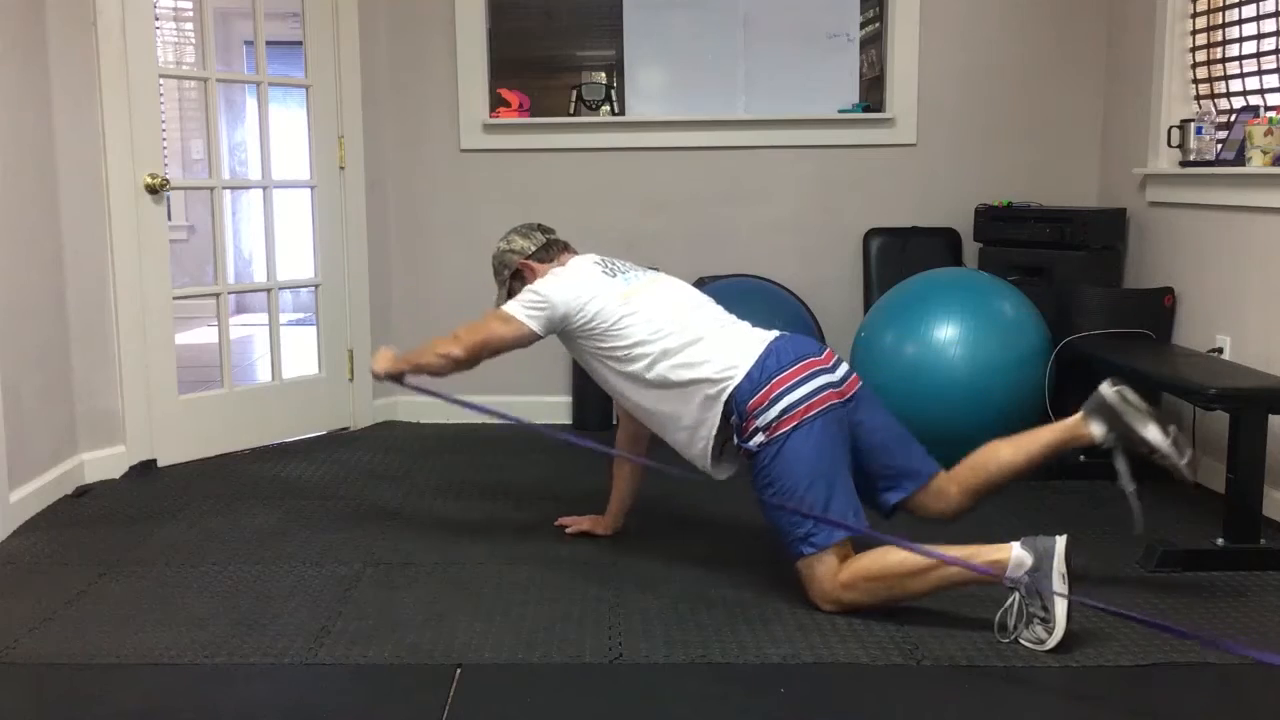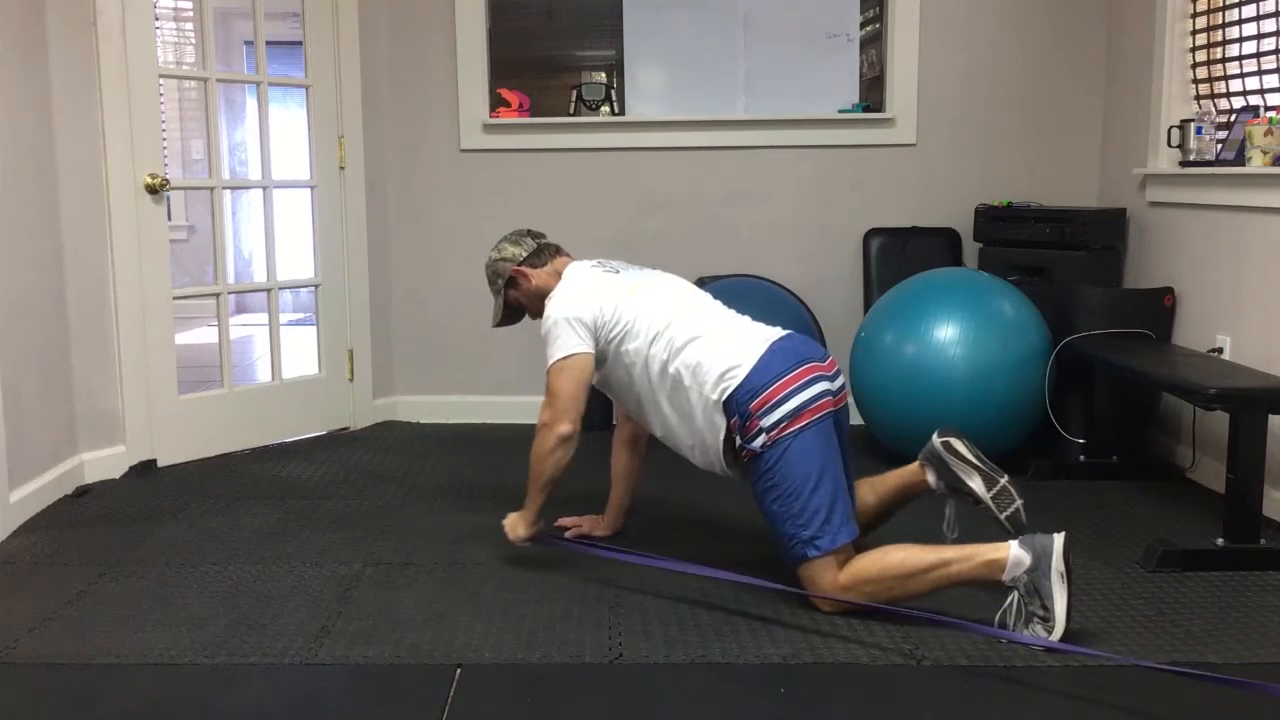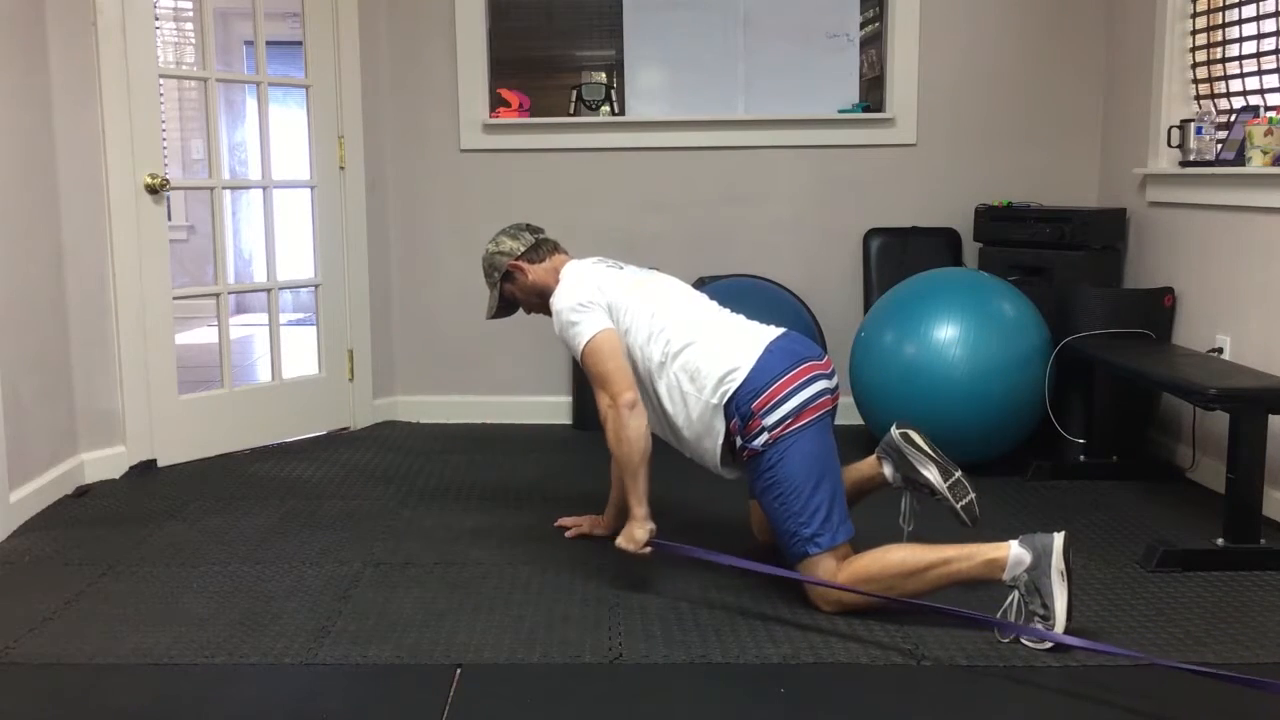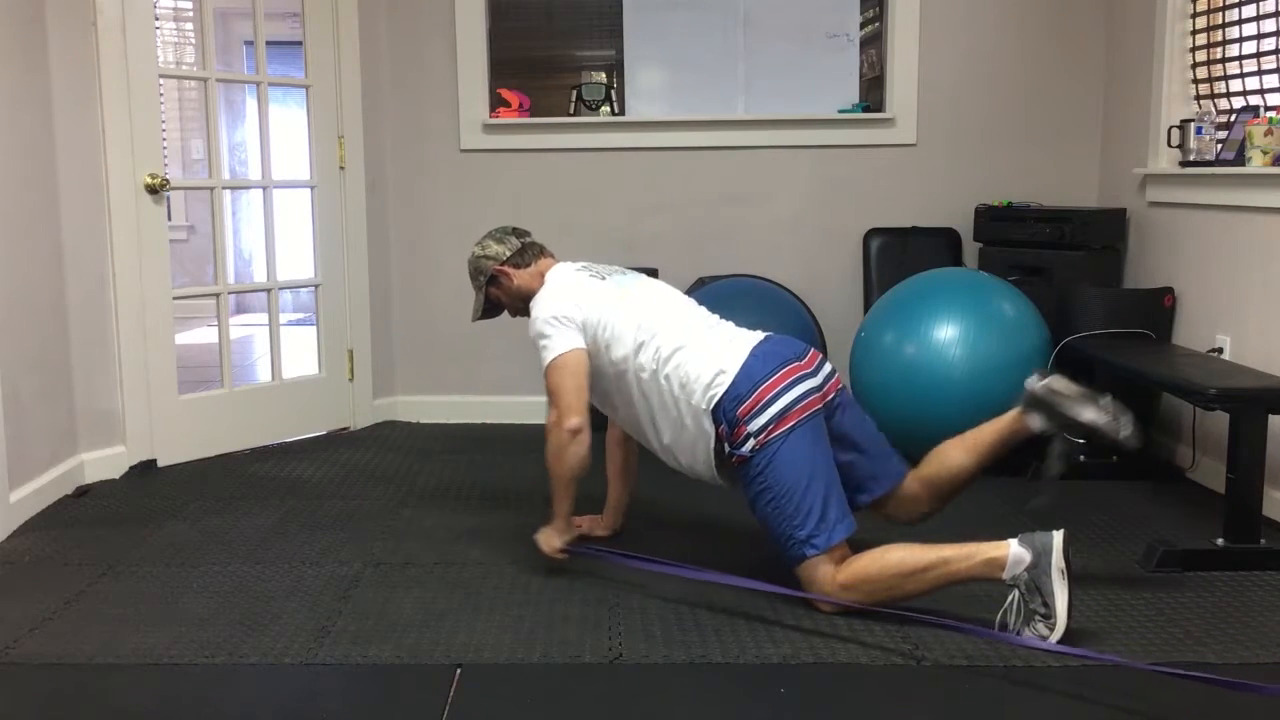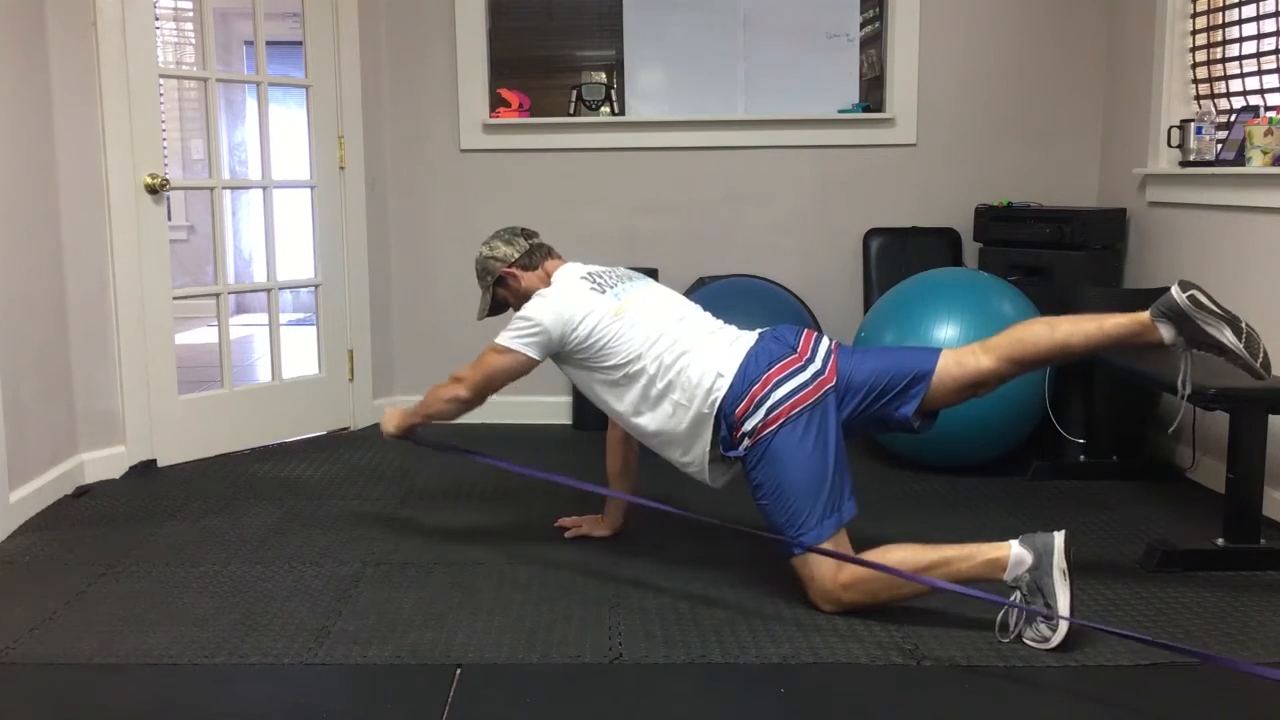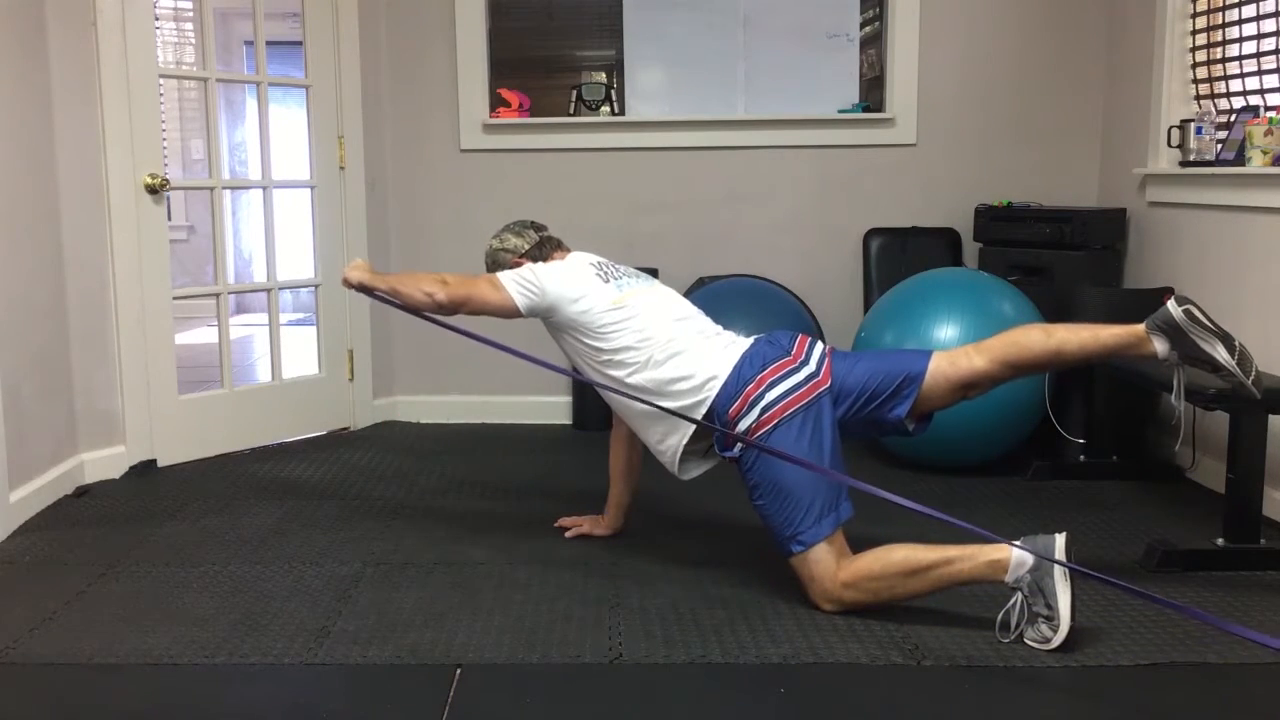
dt=0.7s
person 1, frame 1
left shoulder: (558, 290)
right shoulder: (615, 280)
left elbow: (459, 350)
right elbow: (634, 417)
left wrist: (395, 363)
right wrist: (609, 517)
left hip: (777, 407)
right hip: (813, 371)
left knee: (836, 583)
right knee: (940, 496)
left ankle: (1015, 561)
right ankle: (1086, 424)
person 1, frame 2
left shoulder: (568, 305)
right shoulder: (615, 284)
left elbow: (559, 429)
right elbow: (633, 420)
left wrist: (528, 516)
right wrist: (608, 520)
left hip: (771, 406)
right hip: (805, 369)
left knee: (833, 583)
right knee: (836, 527)
left ankle: (1017, 558)
right ankle: (930, 470)
person 1, frame 3
left shoulder: (571, 297)
right shoulder: (607, 280)
left elbow: (624, 406)
right elbow: (633, 409)
left wrist: (640, 516)
right wrist: (608, 518)
left hip: (768, 403)
right hip: (793, 368)
left knee: (832, 583)
right knee: (770, 530)
left ankle: (1020, 557)
right ankle: (887, 464)
person 1, frame 4
left shoulder: (551, 306)
right shoulder: (598, 280)
left elbow: (571, 427)
right elbow: (625, 413)
left wrist: (560, 524)
right wrist: (608, 518)
left hip: (760, 410)
right hip: (794, 366)
left knee: (835, 583)
right knee: (913, 497)
left ankle: (1010, 556)
right ankle: (1032, 412)
person 1, frame 5
left shoulder: (549, 310)
right shoulder: (606, 281)
left elbow: (464, 389)
right elbow: (628, 409)
left wrist: (405, 416)
right wrist: (608, 516)
left hip: (765, 409)
right hip: (796, 358)
left knee: (835, 583)
right knee: (986, 361)
left ankle: (1013, 558)
right ankle: (1161, 320)
person 1, frame 6
left shoulder: (554, 284)
right shoulder: (610, 274)
left elbow: (440, 296)
right elbow: (627, 409)
left wrist: (368, 278)
right wrist: (609, 516)
left hip: (759, 407)
right hip: (790, 361)
left knee: (836, 584)
right knee: (977, 364)
left ankle: (1014, 559)
right ankle: (1156, 333)
